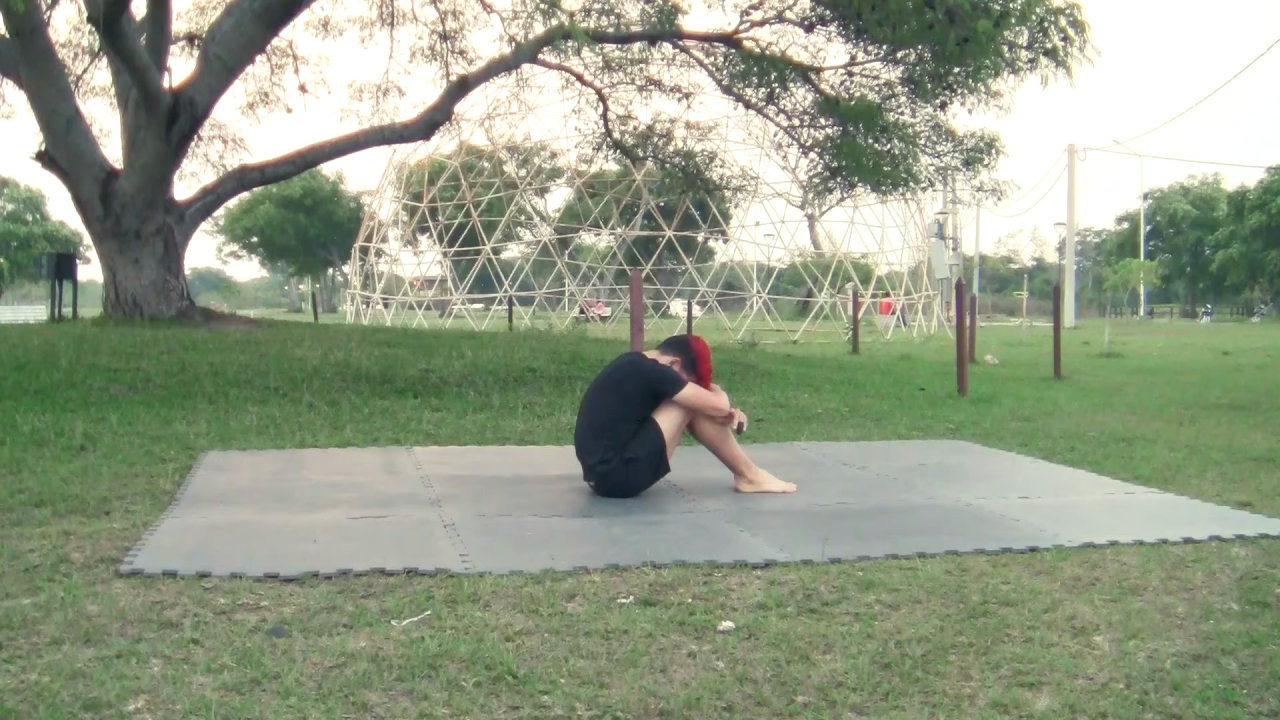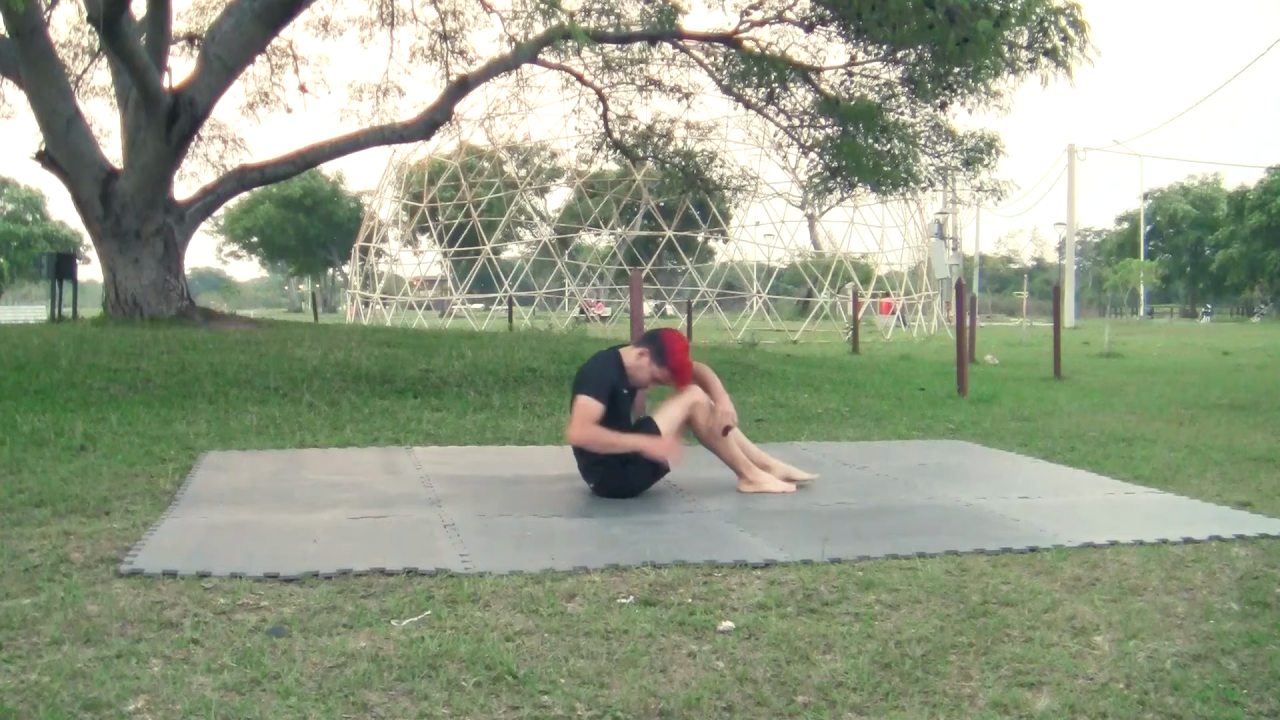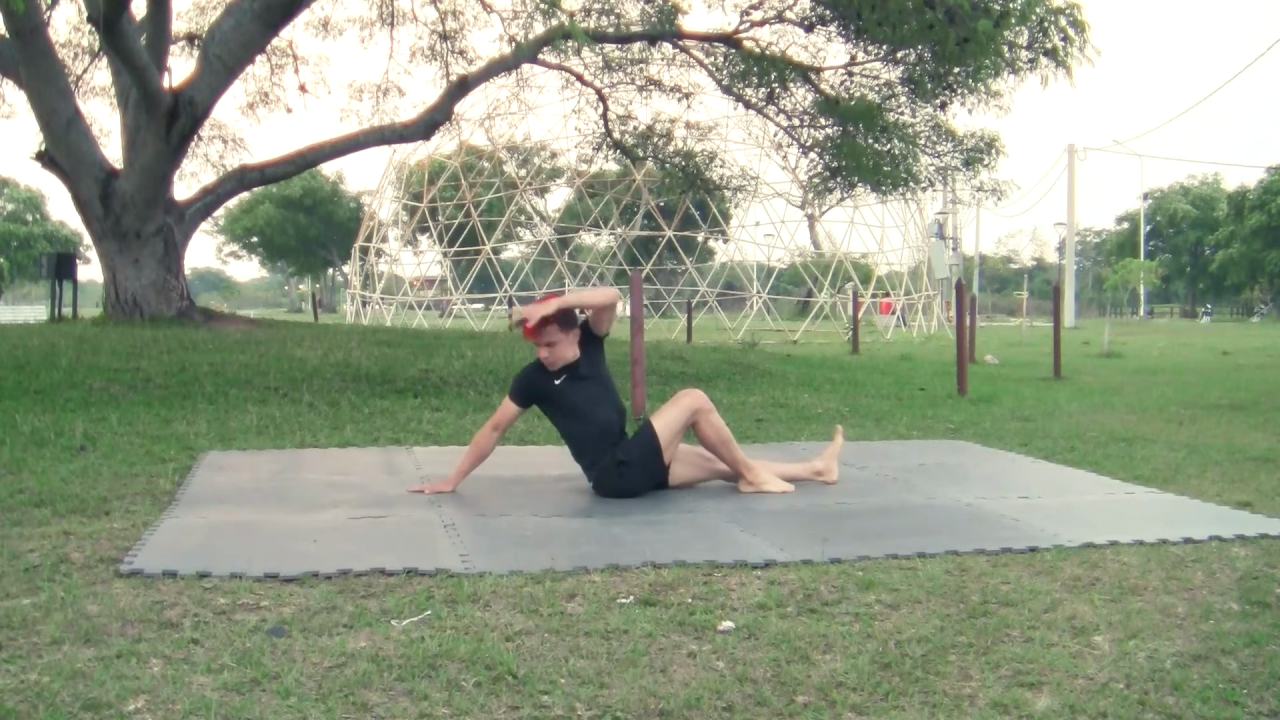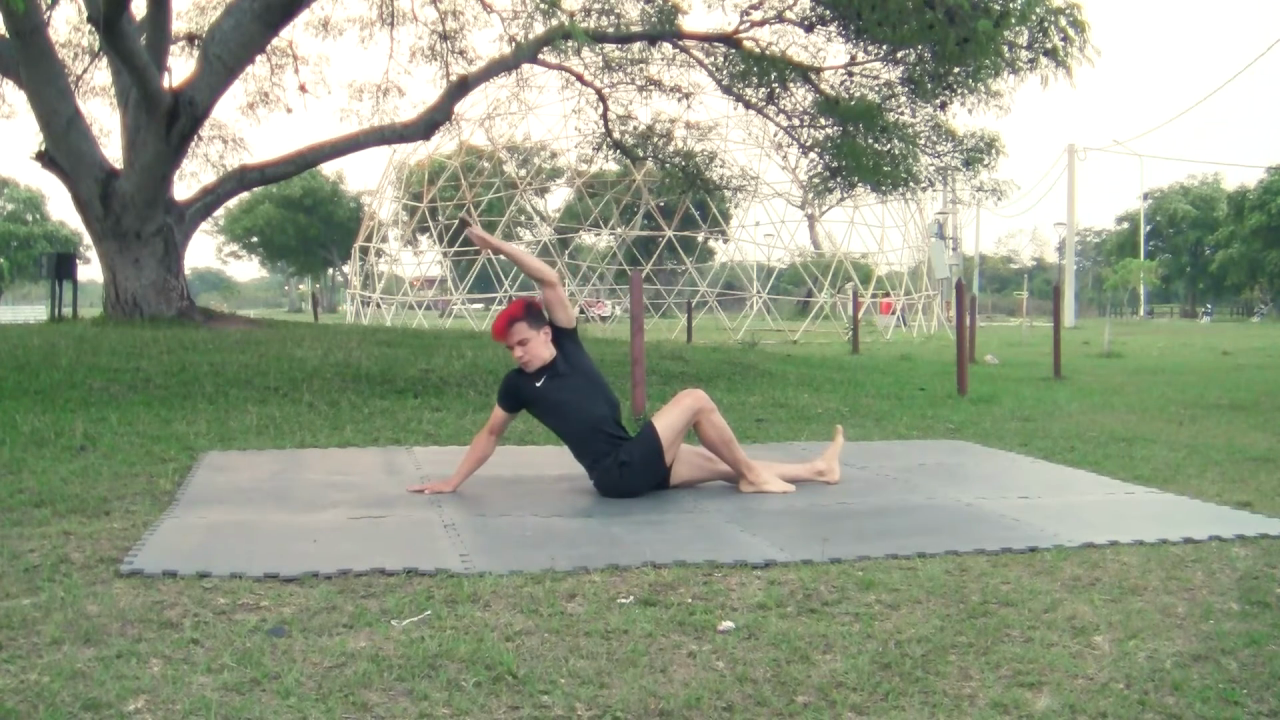
dt=0.7s
person 1, frame 1
left shoulder: (637, 365)
right shoulder: (650, 371)
right elbow: (718, 406)
left wrist: (729, 410)
right wrist: (718, 393)
left hip: (604, 472)
right hip: (618, 475)
left knee: (691, 399)
right knee: (692, 403)
left ankle: (748, 471)
right ankle: (749, 476)
person 1, frame 2
left shoulder: (629, 359)
right shoulder: (602, 371)
left elbow: (698, 370)
right elbow: (578, 433)
left wrist: (723, 399)
right wrist: (644, 443)
left hip: (620, 468)
right hip: (614, 476)
right knee: (693, 398)
left ankle: (772, 467)
right ankle: (750, 477)
person 1, frame 3
left shoulder: (590, 344)
right shoulder: (533, 378)
left elbow: (611, 297)
right elbow: (494, 429)
left wrist: (553, 303)
right wrist: (452, 480)
left hip: (632, 463)
right hip: (615, 475)
left knee: (718, 462)
right knee: (693, 399)
left ankle: (815, 469)
right ankle: (752, 476)
person 1, frame 4
left shoulder: (566, 343)
right shoulder: (518, 383)
left elbow: (550, 281)
right elbow: (490, 434)
left wrist: (494, 244)
right wrist: (453, 482)
left hip: (634, 463)
right hip: (618, 474)
left knee: (719, 464)
right knee: (695, 400)
left ankle: (816, 469)
right ankle: (752, 475)
